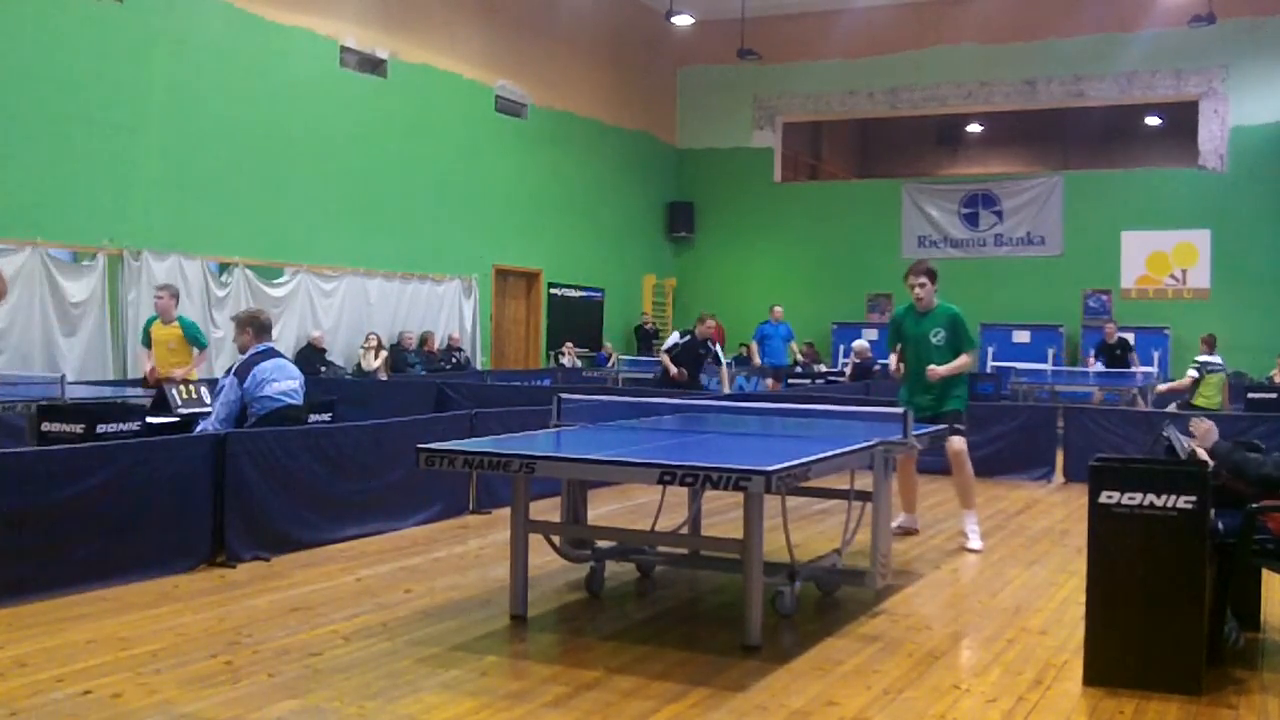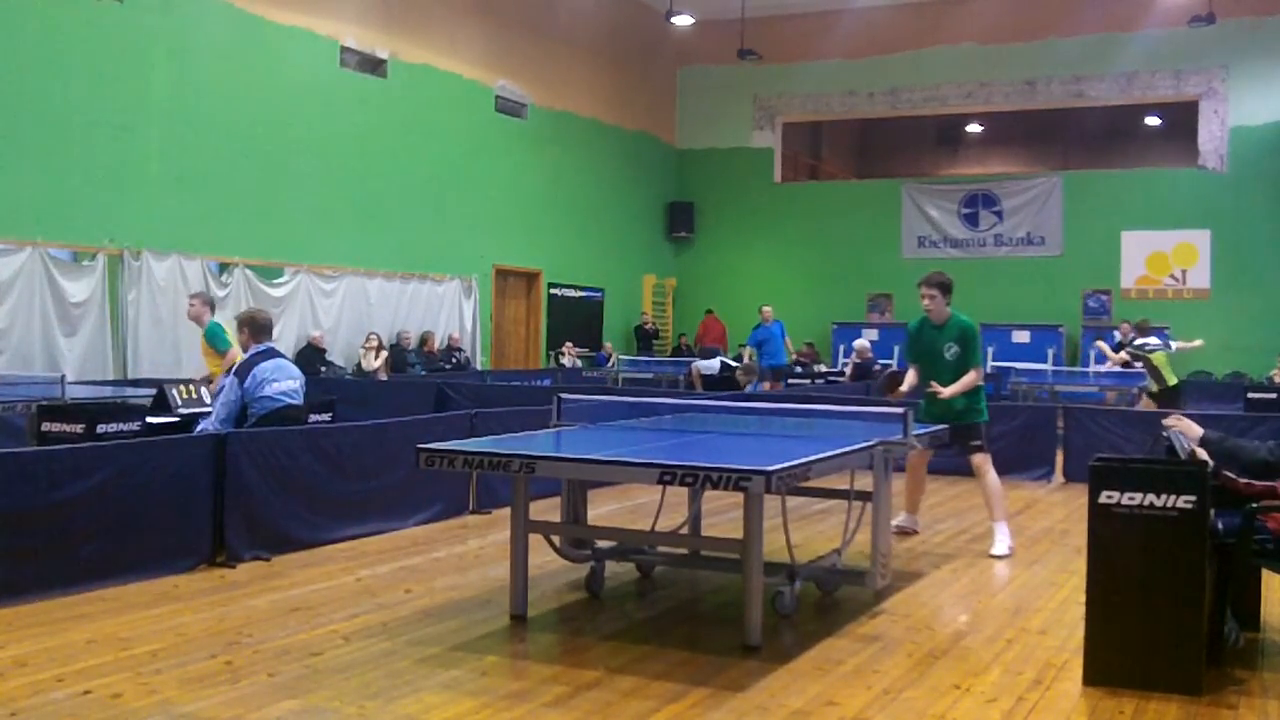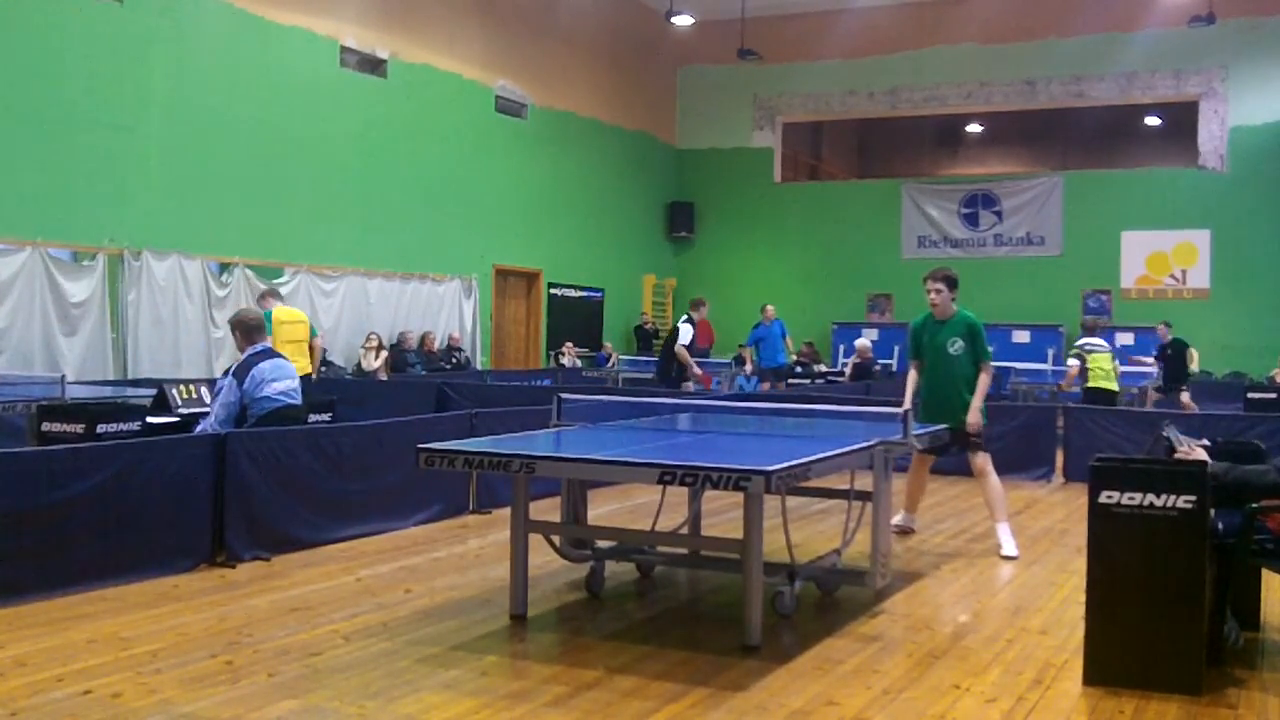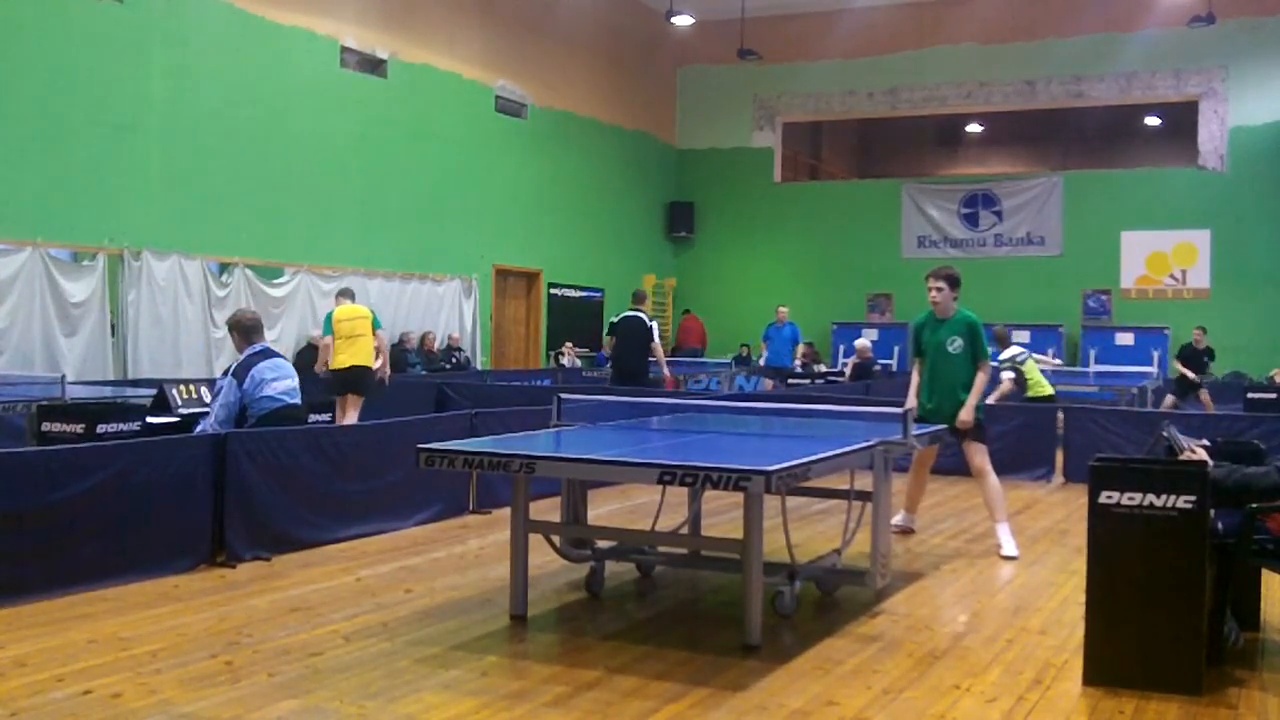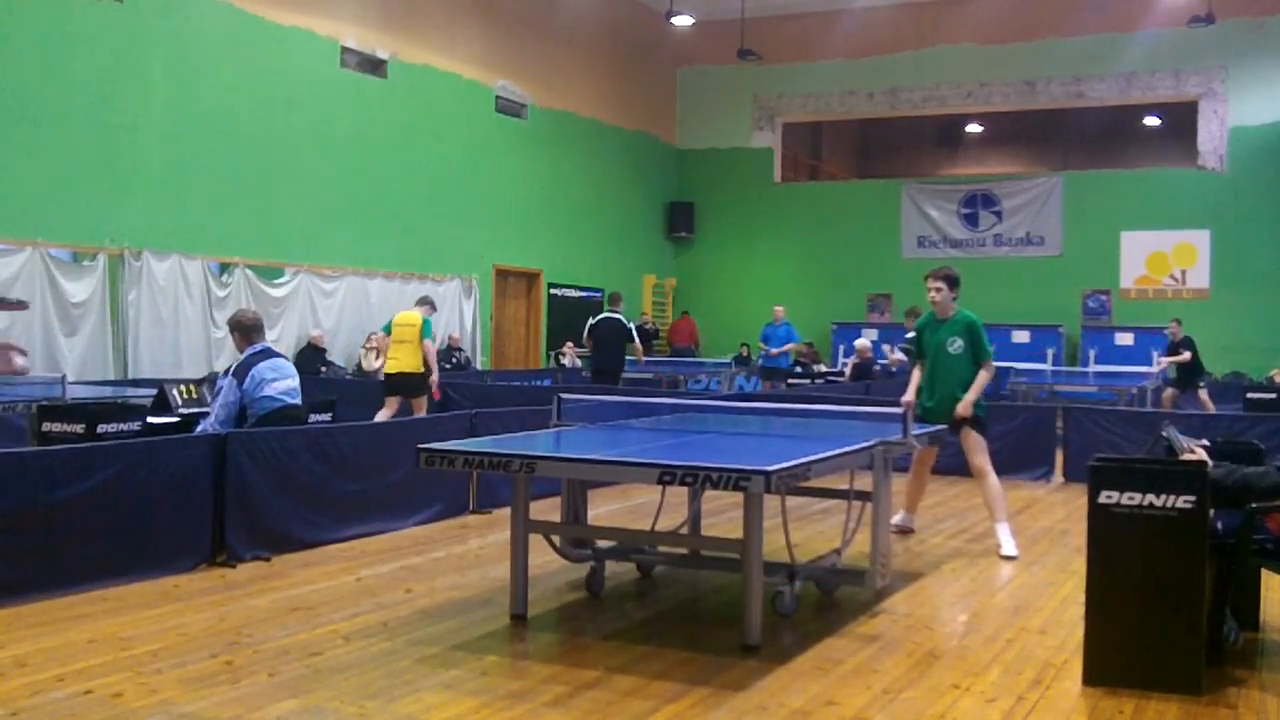
dt=0.5s
person 1, frame 1
left shoulder: (951, 315)
right shoulder: (900, 317)
left elbow: (968, 357)
right elbow: (895, 354)
left wrist: (943, 371)
right wrist: (895, 366)
left hip: (947, 397)
right hip: (913, 399)
left knee: (957, 450)
right knee: (905, 459)
left ankle: (970, 526)
right ankle: (909, 519)
person 1, frame 2
left shoulder: (965, 327)
right shoulder: (916, 329)
left elbow: (977, 373)
right elbow: (915, 368)
left wrist: (949, 391)
right wrist: (905, 387)
left hip: (967, 408)
right hip: (931, 409)
left knee: (982, 464)
right knee: (915, 460)
left ankle: (1002, 535)
right ankle: (909, 519)
person 1, frame 3
left shoulder: (970, 324)
right shoulder: (919, 326)
left elbow: (986, 369)
left wrist: (976, 407)
right wrist: (908, 399)
left hip: (965, 412)
right hip: (930, 411)
left knee: (983, 467)
right knee: (919, 463)
left ankle: (1004, 535)
right ankle: (907, 518)
person 1, frame 4
left shoulder: (969, 323)
right shoulder: (921, 325)
left elbow: (984, 368)
left wrist: (970, 405)
right wrist: (912, 396)
left hip: (963, 409)
right hip: (930, 408)
left knee: (981, 467)
right knee: (919, 463)
left ankle: (1004, 534)
right ankle: (907, 518)
person 1, frame 5
left shoulder: (969, 323)
right shoulder: (923, 326)
left elbow: (988, 367)
left wrist: (969, 399)
right wrist: (912, 390)
left hip: (965, 408)
right hip: (931, 407)
left knee: (981, 466)
right knee: (919, 463)
left ankle: (1004, 535)
right ankle: (906, 518)
